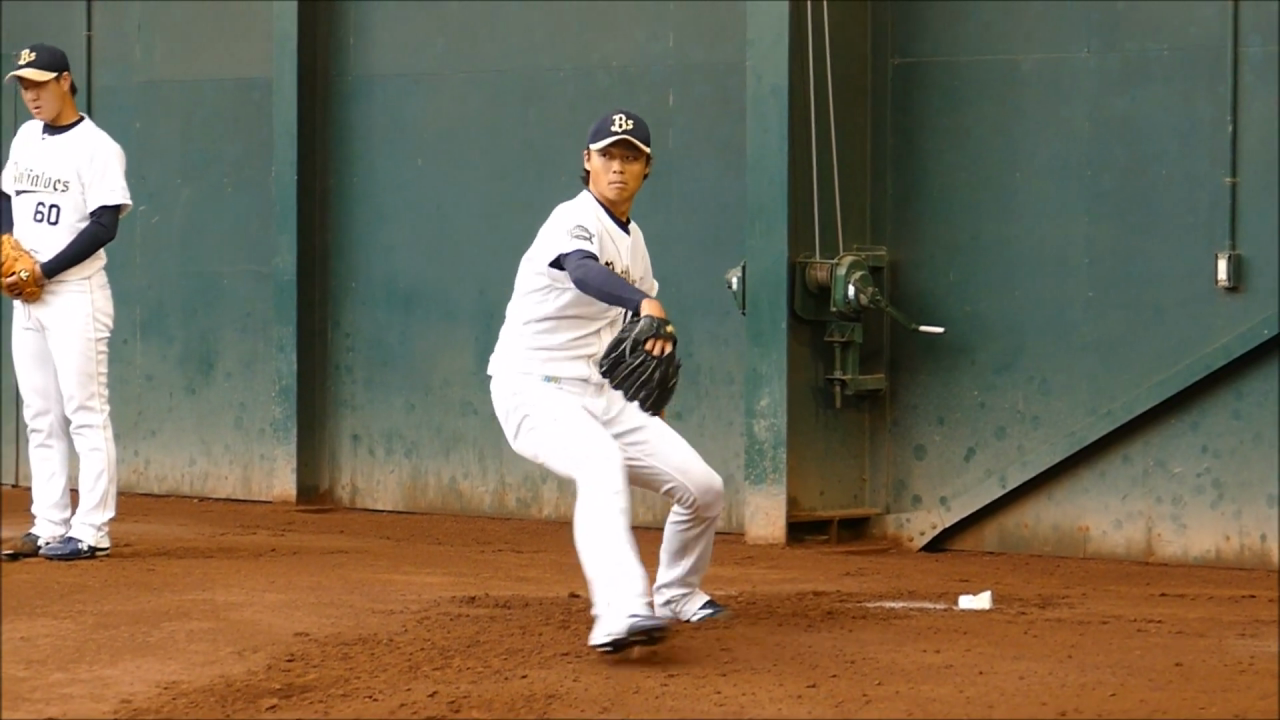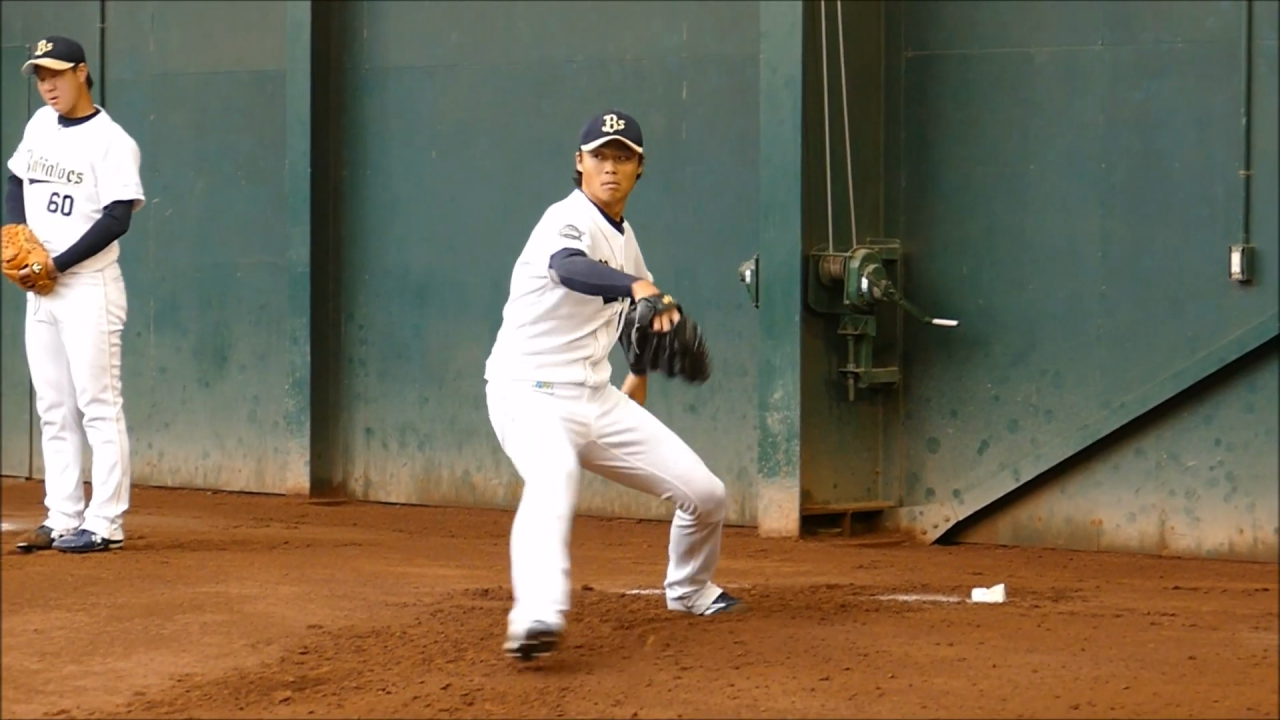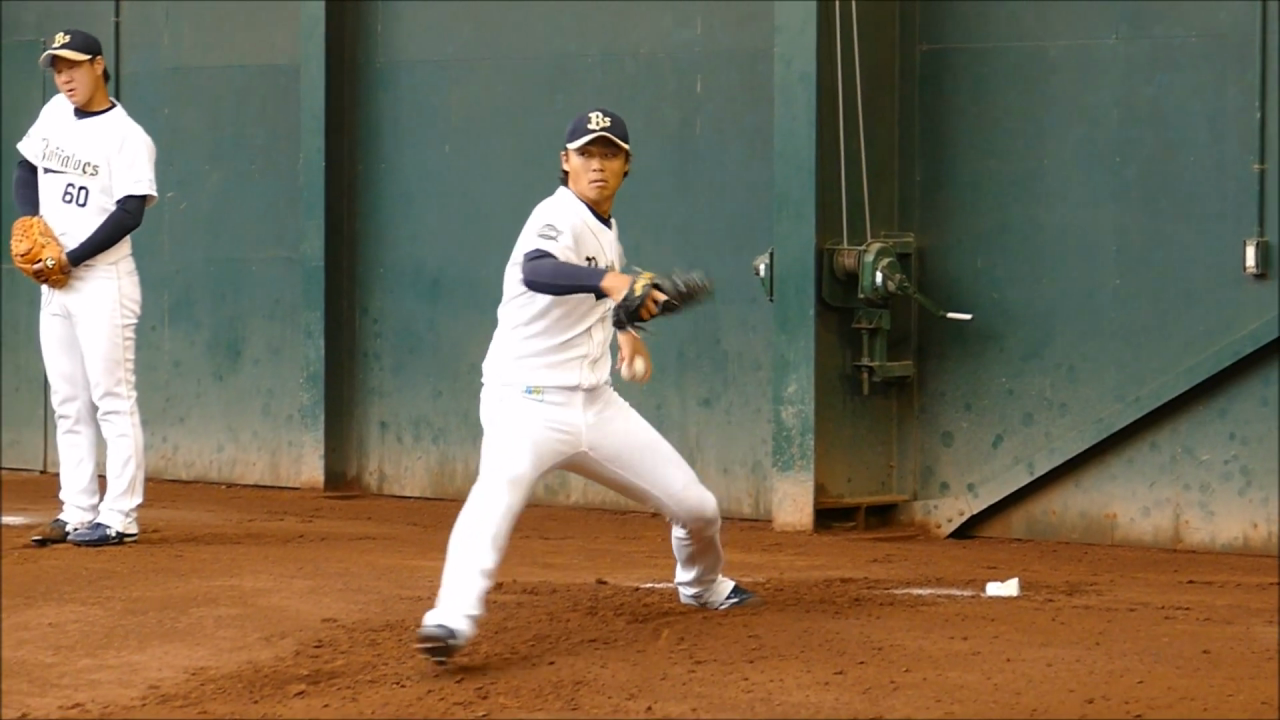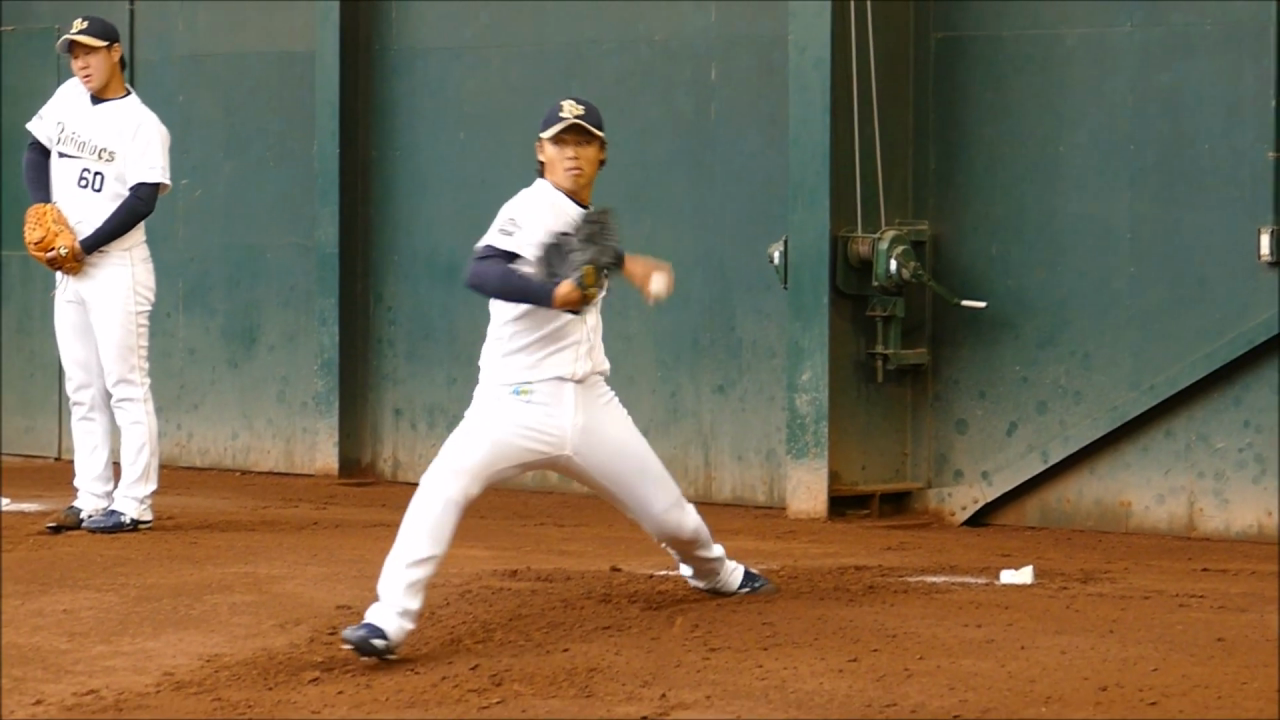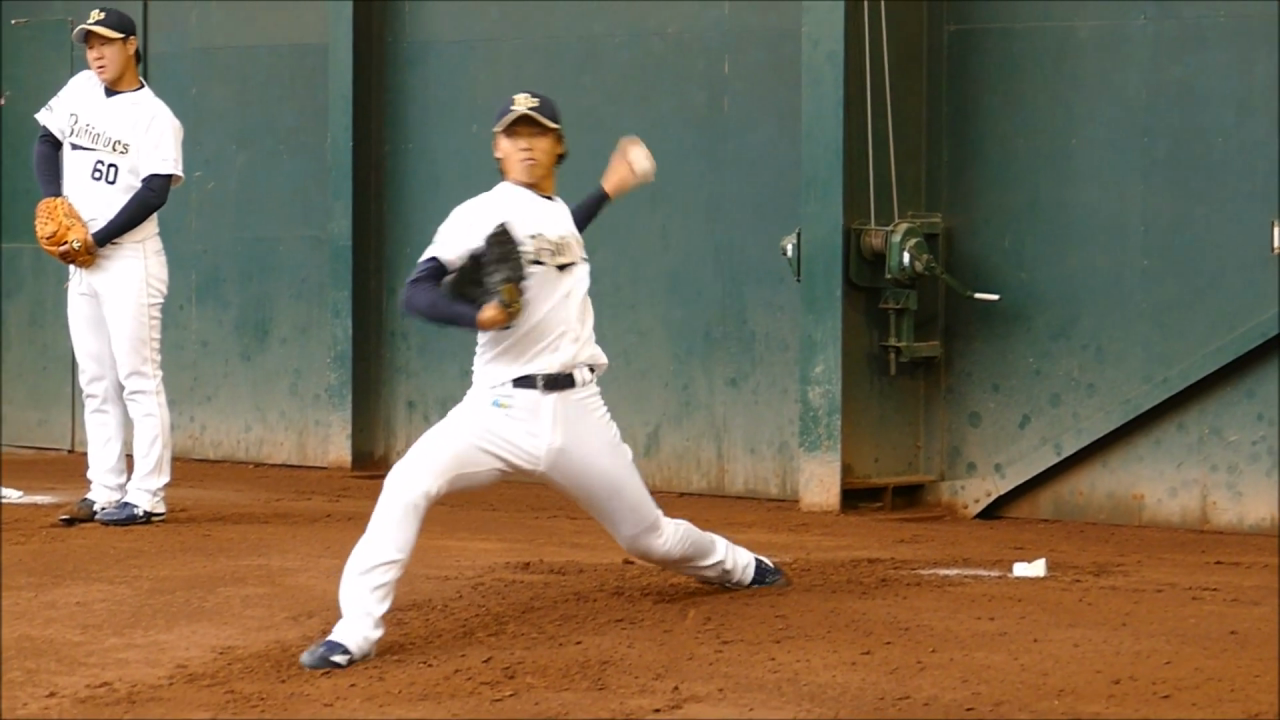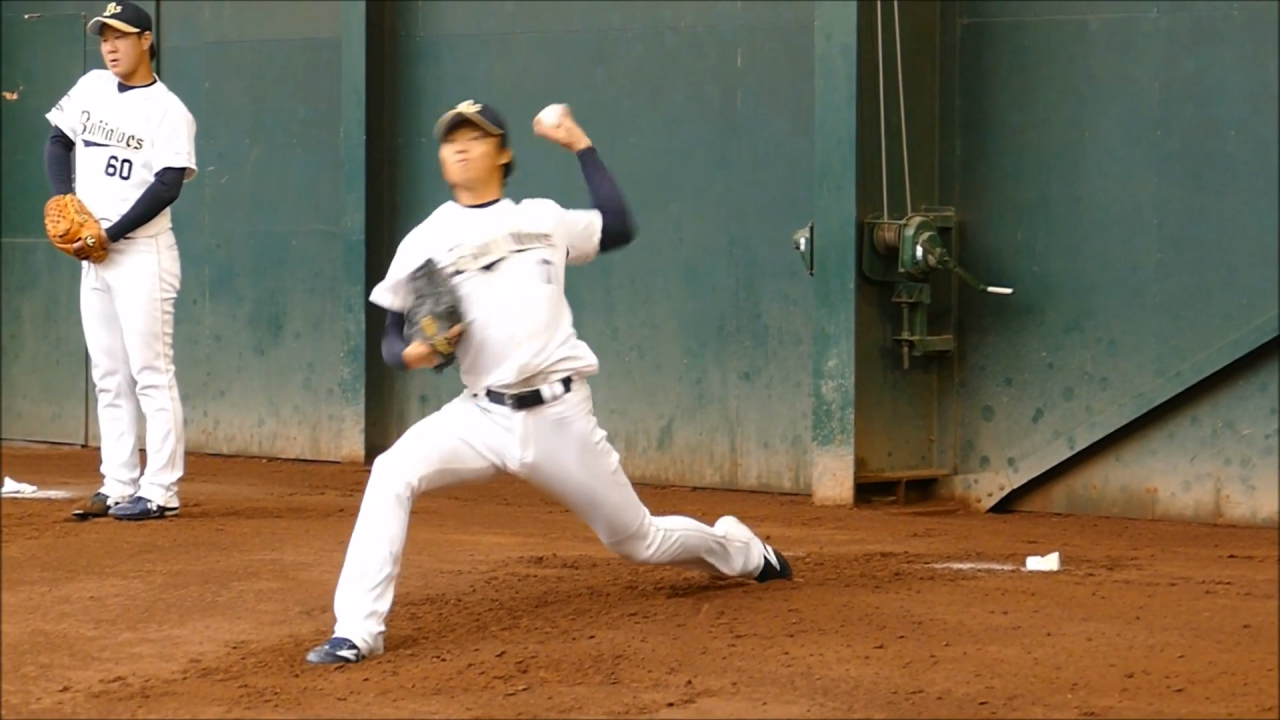
dt=0.2s
person 1, frame 1
left shoulder: (633, 238)
right shoulder: (574, 220)
left elbow: (643, 315)
right elbow: (584, 273)
right wrist: (644, 302)
left hip: (597, 394)
right hip: (532, 391)
left knee: (703, 487)
right knee: (603, 466)
left ankle: (677, 596)
right ankle: (624, 614)
person 1, frame 2
left shoulder: (623, 236)
right shoulder: (566, 220)
right elbow: (572, 270)
left wrist: (638, 373)
right wrist: (637, 286)
left hip: (599, 398)
right hip: (530, 395)
left knee: (706, 493)
right knee: (555, 475)
left ankle: (690, 590)
right ankle: (537, 617)
person 1, frame 3
left shoulder: (606, 230)
right shoulder: (555, 217)
right elbow: (534, 272)
left wrist: (619, 330)
right wrist: (606, 280)
left hip: (597, 404)
right hip: (523, 401)
left knee: (697, 507)
right knee: (504, 481)
left ankle: (703, 586)
right ankle: (454, 619)
person 1, frame 4
left shoulder: (578, 218)
right shoulder: (531, 208)
right elbow: (482, 273)
left wrist: (618, 264)
right wrist: (551, 293)
left hip: (588, 401)
right hip: (515, 399)
left knee: (675, 520)
right knee: (448, 481)
left ankle: (715, 573)
right ankle: (390, 618)
person 1, frame 5
left shoulder: (560, 215)
right shoulder: (484, 212)
right elbow: (418, 292)
left wrist: (604, 193)
right wrist: (477, 316)
left hip: (576, 408)
right hip: (501, 406)
left knee: (649, 537)
right knee: (409, 484)
left ankle: (731, 563)
right ankle: (356, 630)
person 1, frame 6
left shoulder: (545, 216)
right shoulder: (425, 239)
left elbow: (619, 230)
right elbow: (391, 338)
left wrist: (582, 146)
right wrist: (412, 353)
left hip: (557, 413)
right hip: (483, 413)
left knee: (638, 541)
right knee: (393, 475)
left ankle: (737, 547)
right ankle: (358, 628)
person 2, frame 1
left shoulder: (96, 147)
left elbow: (104, 226)
left wrist: (44, 271)
left hip: (75, 296)
left knee: (85, 415)
left ankle: (91, 531)
right ankle: (49, 527)
person 2, frame 2
left shoulder: (111, 141)
right shoulder: (40, 125)
left elbow: (116, 220)
right elbow: (15, 184)
left wrist: (57, 264)
left hip: (88, 288)
right hip: (40, 291)
left knee: (98, 407)
right knee: (54, 411)
left ankle: (104, 524)
right ankle: (62, 519)
person 2, frame 3
left shoulder: (127, 135)
right shoulder: (55, 113)
left elbow: (129, 214)
right elbow: (26, 170)
left wrist: (70, 258)
right wrist: (30, 224)
left hip: (102, 282)
right hip: (54, 285)
left knee: (112, 401)
right knee: (69, 405)
left ankle: (118, 517)
right ankle: (77, 512)
person 2, frame 4
left shoulder: (142, 123)
right shoulder: (68, 97)
left elbow: (142, 201)
right elbow: (36, 151)
left wrist: (84, 246)
right wrist: (42, 209)
left hip: (116, 269)
right hip: (68, 271)
left knee: (126, 388)
right knee: (83, 392)
left ankle: (133, 504)
right ankle: (91, 499)
person 2, frame 5
left shoulder: (156, 115)
right shoulder: (81, 88)
left elbow: (154, 193)
right elbow: (46, 141)
left wrist: (95, 239)
right wrist: (52, 202)
left hip: (129, 261)
right hip: (81, 264)
left knee: (138, 381)
right knee: (96, 384)
left ankle: (146, 496)
right ankle: (104, 492)
person 2, frame 6
left shoulder: (169, 109)
right shoulder: (91, 87)
left elbow: (167, 187)
right elbow: (59, 141)
left wrist: (109, 234)
right wrist: (63, 199)
left hip: (142, 256)
right hip: (94, 259)
left knee: (150, 375)
right knee: (109, 379)
left ankle: (159, 491)
right ankle: (118, 487)
